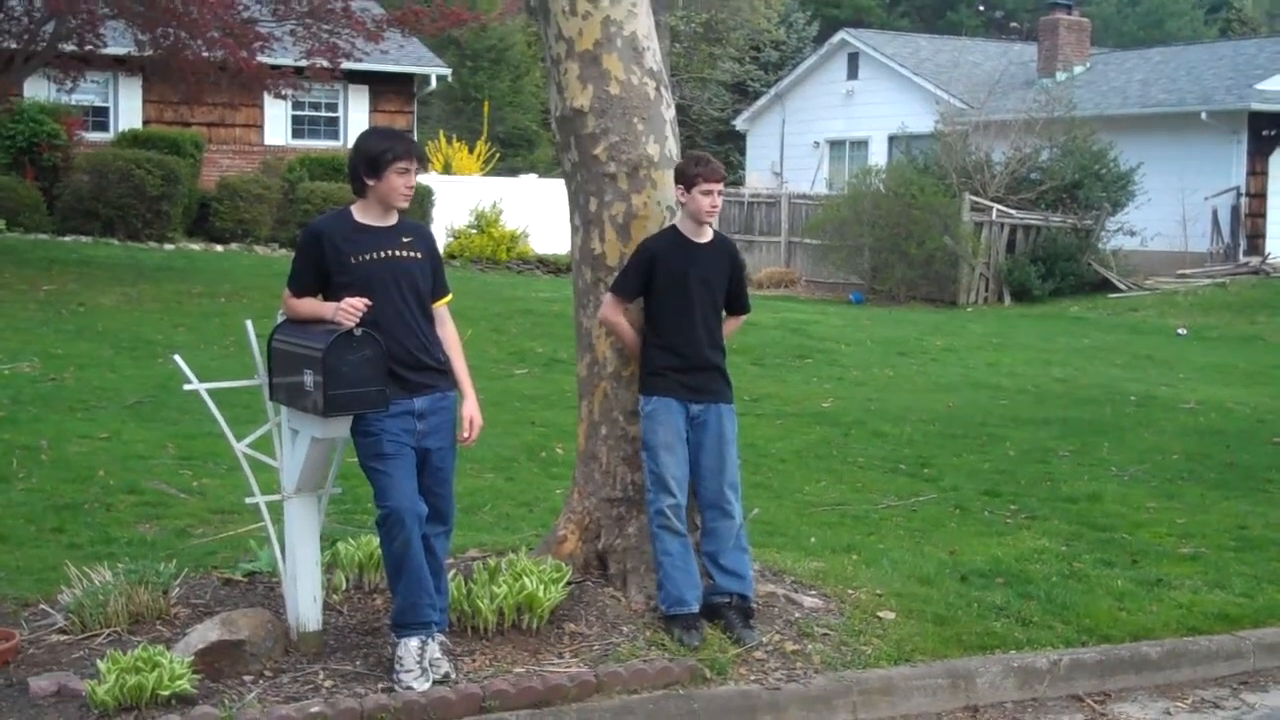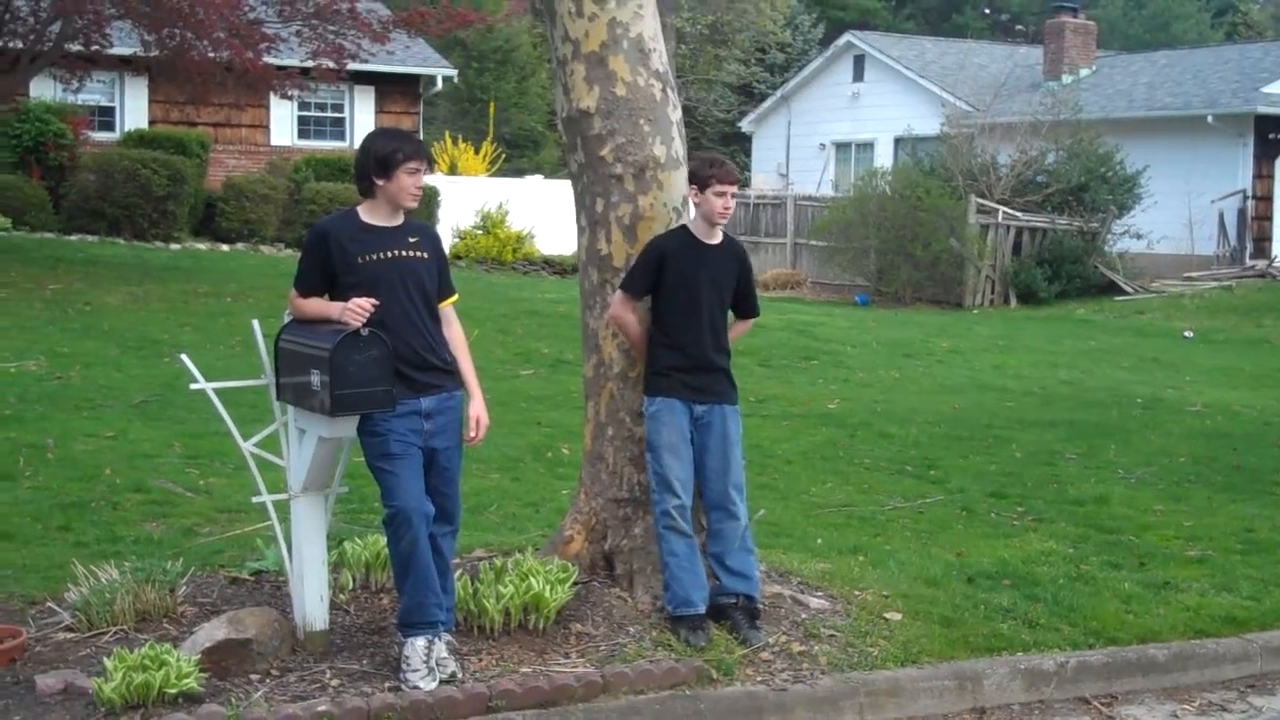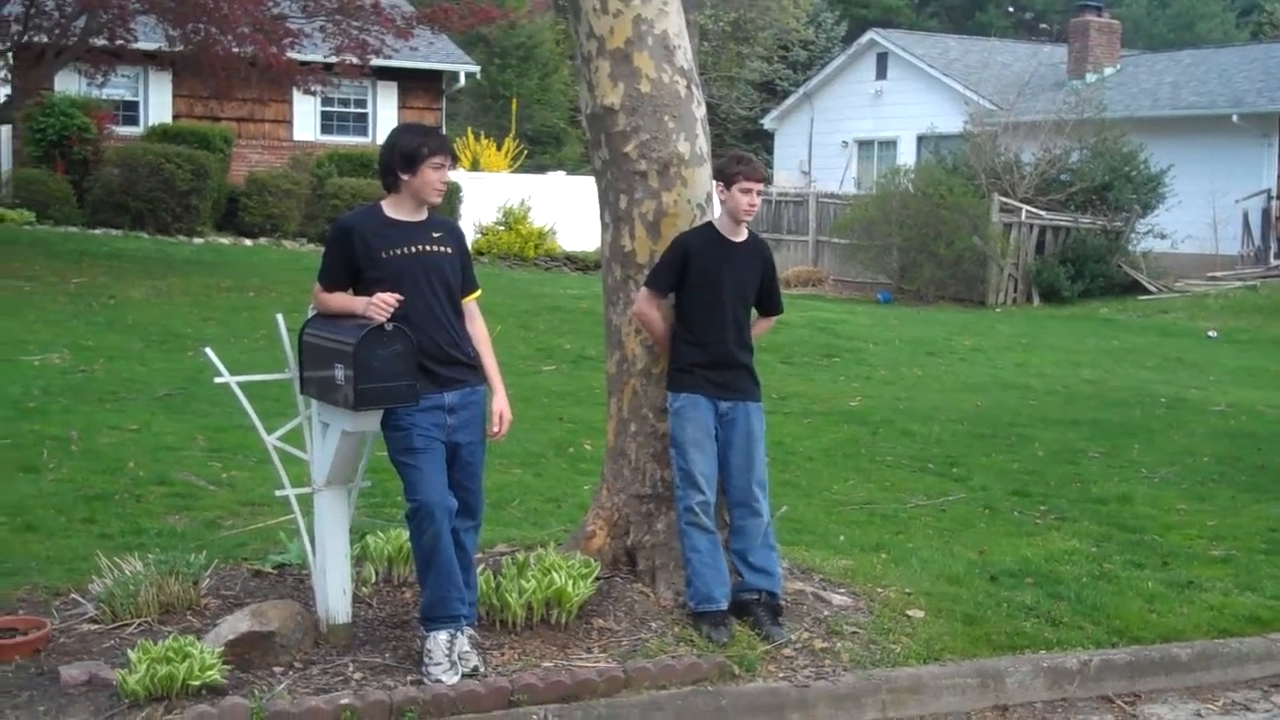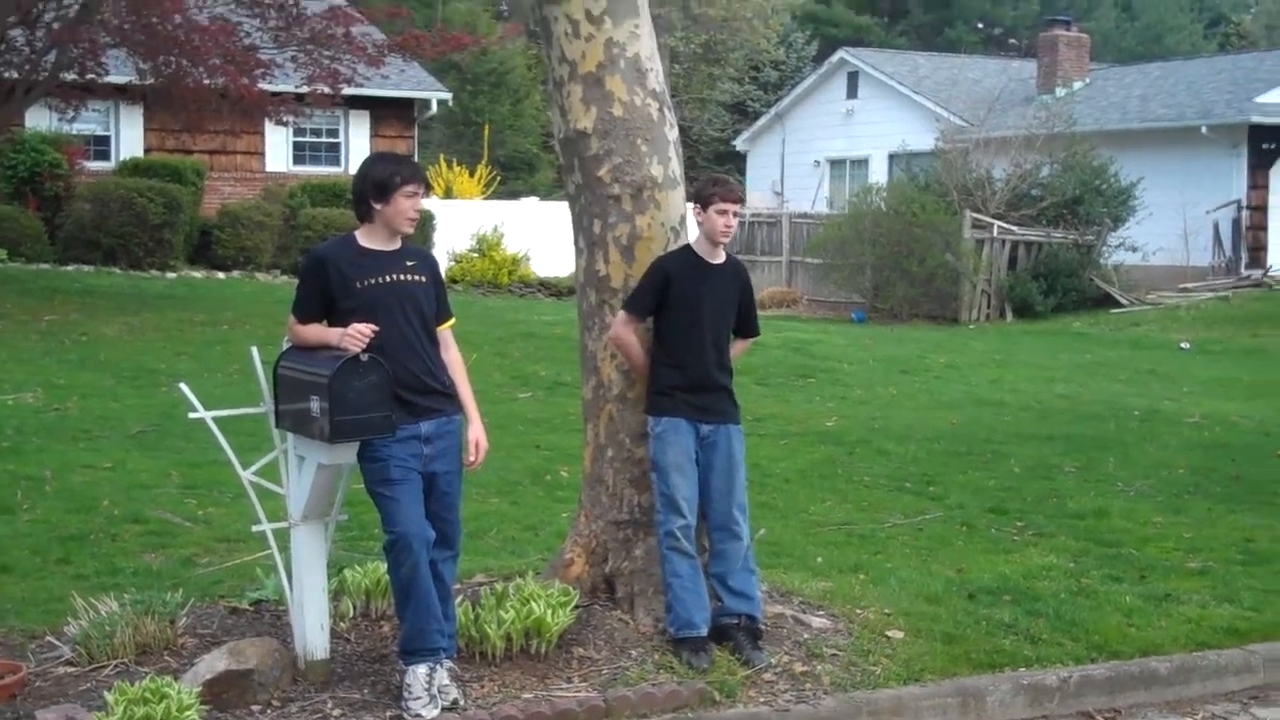
dt=0.2s
person 1, frame 1
left shoulder: (420, 237)
right shoulder: (326, 234)
right elbow: (293, 303)
left wrist: (467, 393)
right wrist: (332, 309)
left hip: (437, 398)
right hip: (379, 405)
left knee: (436, 517)
right knee: (401, 513)
left ankle: (430, 630)
right ankle: (415, 632)
person 1, frame 2
left shoulder: (426, 238)
right shoulder: (332, 235)
right elbow: (299, 303)
left wrist: (474, 393)
right wrist: (339, 309)
left hip: (443, 399)
right hip: (386, 406)
left knee: (442, 517)
right knee: (408, 512)
left ankle: (437, 629)
right ankle: (420, 632)
person 1, frame 3
left shoulder: (450, 234)
right shoulder: (356, 230)
right elbow: (323, 298)
left wrist: (497, 388)
right wrist: (363, 304)
left hip: (466, 394)
right hip: (409, 399)
left knee: (465, 511)
right knee: (431, 507)
left ankle: (461, 623)
right ankle: (444, 627)
person 1, frame 4
left shoulder: (422, 260)
right shoulder: (330, 259)
right elbow: (299, 328)
left wrist: (474, 417)
right wrist: (340, 333)
left hip: (441, 424)
right hip: (386, 430)
left knee: (444, 543)
right knee: (409, 541)
left ankle: (438, 655)
right ankle: (425, 659)
person 2, frame 1
left shoulder: (726, 252)
right shoulder: (656, 249)
right elbow: (610, 312)
left wrist: (703, 349)
right wrist: (651, 357)
left hip: (714, 392)
right hip: (663, 394)
left knee: (724, 499)
right knee: (669, 502)
left ankle: (732, 597)
right ankle: (681, 606)
person 2, frame 2
left shoulder: (735, 254)
right shoulder: (665, 248)
right elbow: (620, 309)
left wrist: (709, 351)
right wrist: (658, 357)
left hip: (719, 394)
right hip: (668, 394)
left knee: (728, 500)
right knee: (674, 503)
left ankle: (738, 598)
right ankle: (687, 606)
person 2, frame 3
left shoulder: (759, 252)
right shoulder: (690, 245)
right elbow: (644, 306)
left wrist: (733, 347)
right wrist: (682, 353)
left hip: (742, 390)
right hip: (692, 390)
left knee: (750, 497)
right knee: (697, 499)
left ankle: (760, 594)
right ankle: (709, 602)
person 2, frame 4
left shoulder: (737, 275)
right shoulder: (669, 267)
right elbow: (622, 329)
left wrist: (711, 370)
right wrist: (658, 378)
left hip: (722, 413)
right hip: (673, 414)
left knee: (731, 521)
right knee: (679, 523)
left ankle: (739, 619)
right ankle: (689, 628)
